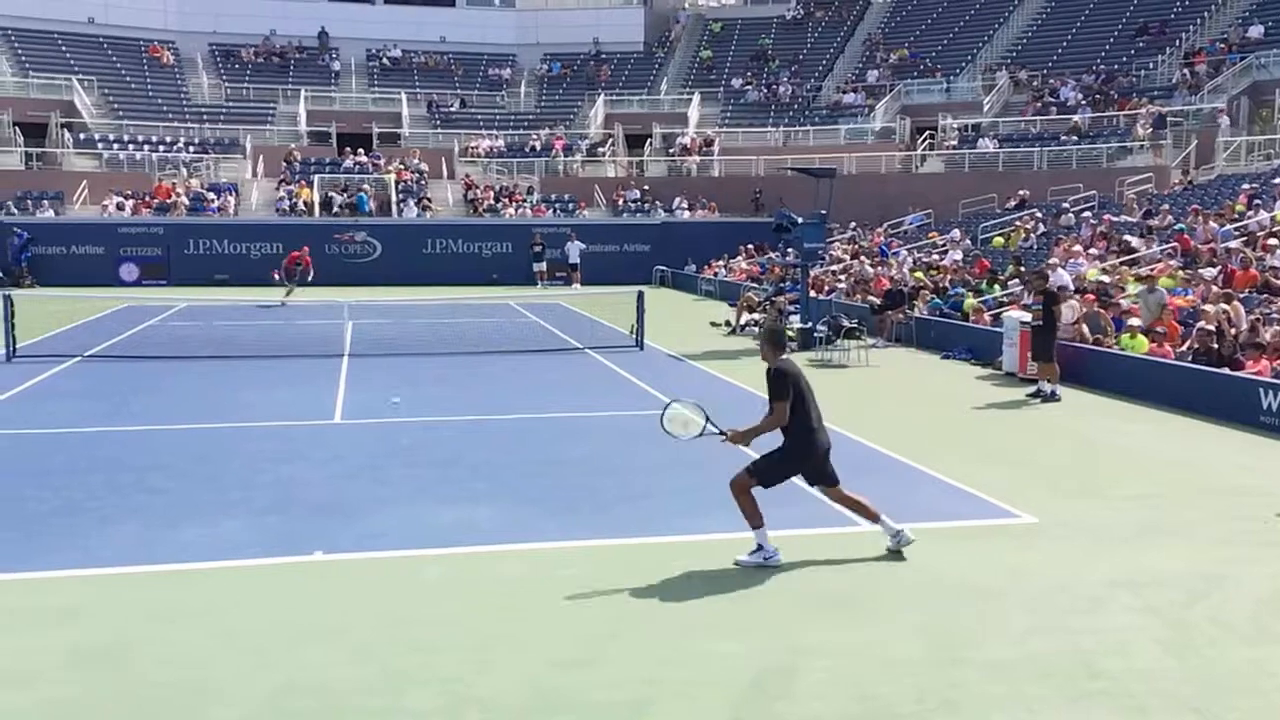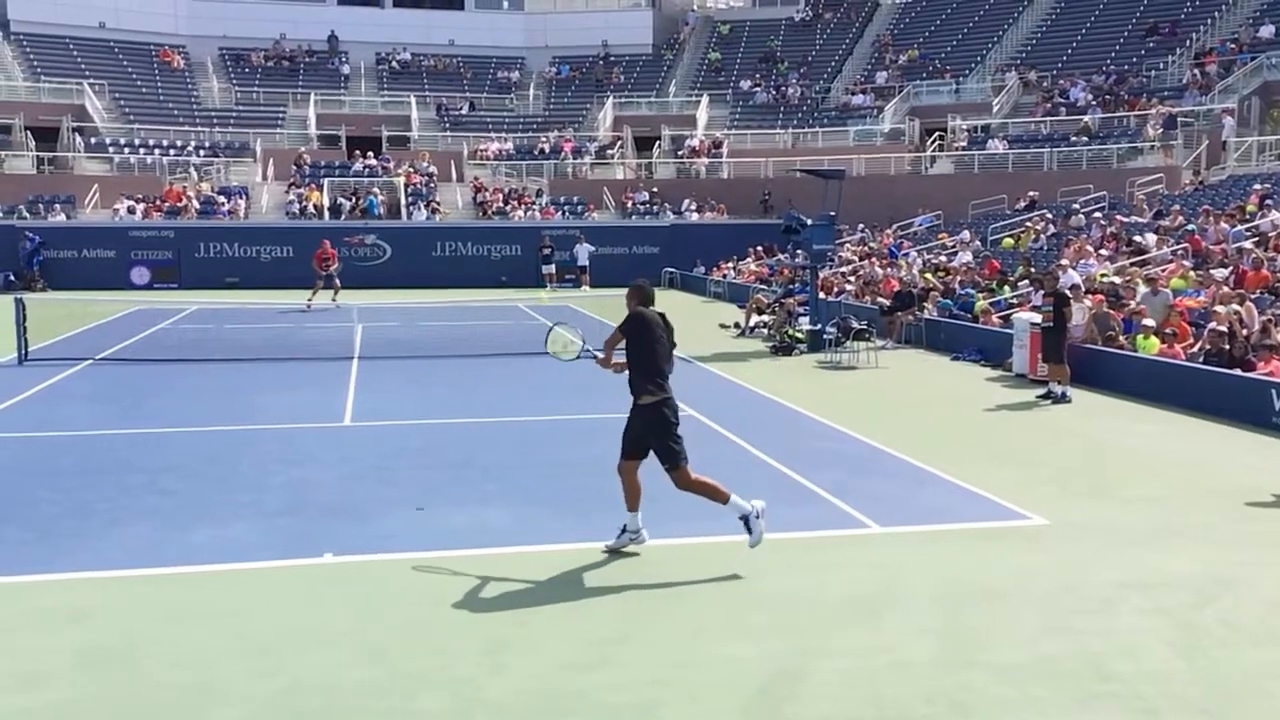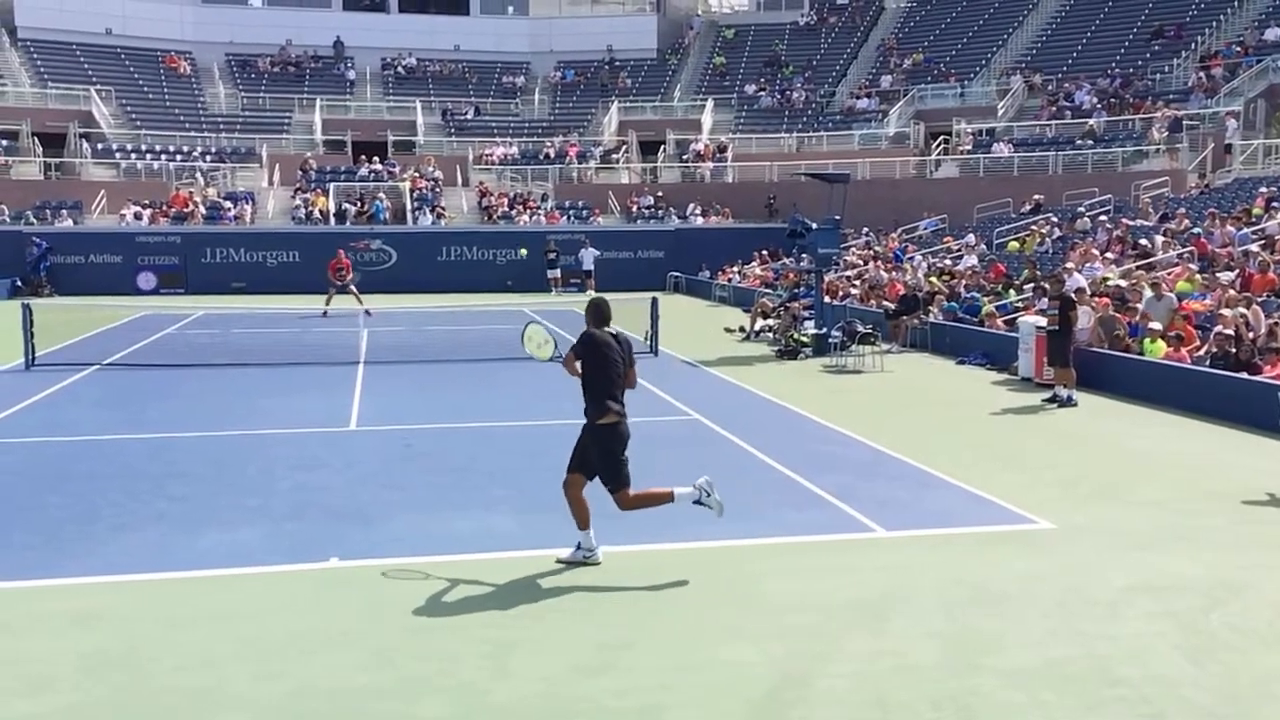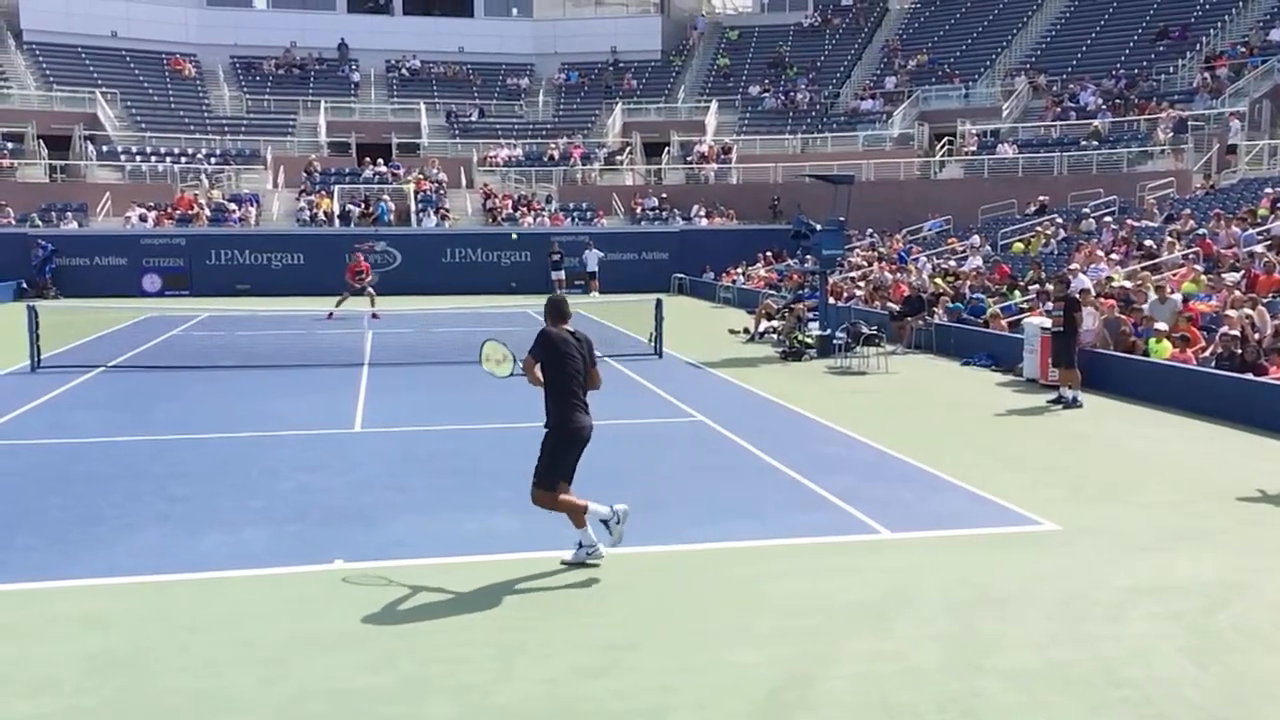
dt=1s
person 1, frame 1
left shoulder: (780, 373)
right shoulder: (777, 370)
left elbow: (779, 418)
right elbow: (774, 413)
left wrist: (745, 433)
right wrist: (750, 435)
left hip: (800, 447)
right hip: (817, 443)
left knee: (739, 485)
right knee: (837, 494)
left ankle: (765, 551)
right ankle: (896, 533)
person 1, frame 2
left shoulder: (638, 316)
right shoulder: (663, 323)
left elbow: (610, 343)
left wrist: (607, 360)
right wrist: (629, 364)
left hip: (657, 408)
right hip: (644, 407)
left knee: (683, 479)
right knee: (626, 468)
left ankle: (747, 511)
right ankle: (633, 529)
person 1, frame 3
left shoulder: (590, 338)
right shoulder: (623, 342)
left elbow: (568, 363)
right elbow: (631, 382)
left wrist: (579, 372)
left hip: (607, 429)
right hip: (598, 427)
left knee: (626, 500)
right knee: (572, 485)
left ankle: (696, 492)
right ankle: (588, 548)
person 1, frame 4
left shoulder: (547, 336)
right shoulder: (584, 340)
left elbow: (528, 368)
right elbow: (595, 383)
left wrist: (540, 380)
left hip: (565, 427)
right hip: (581, 424)
left knee: (542, 496)
right knee: (559, 489)
left ankle: (608, 514)
right ankle: (590, 545)
